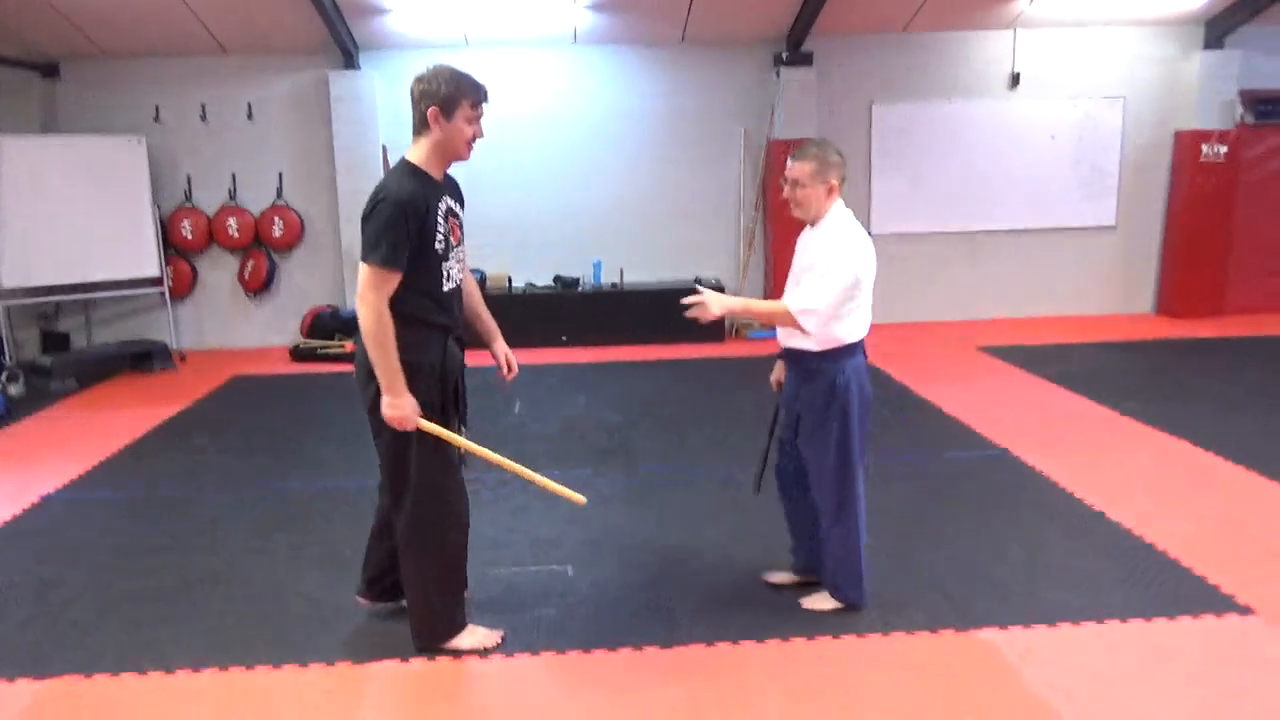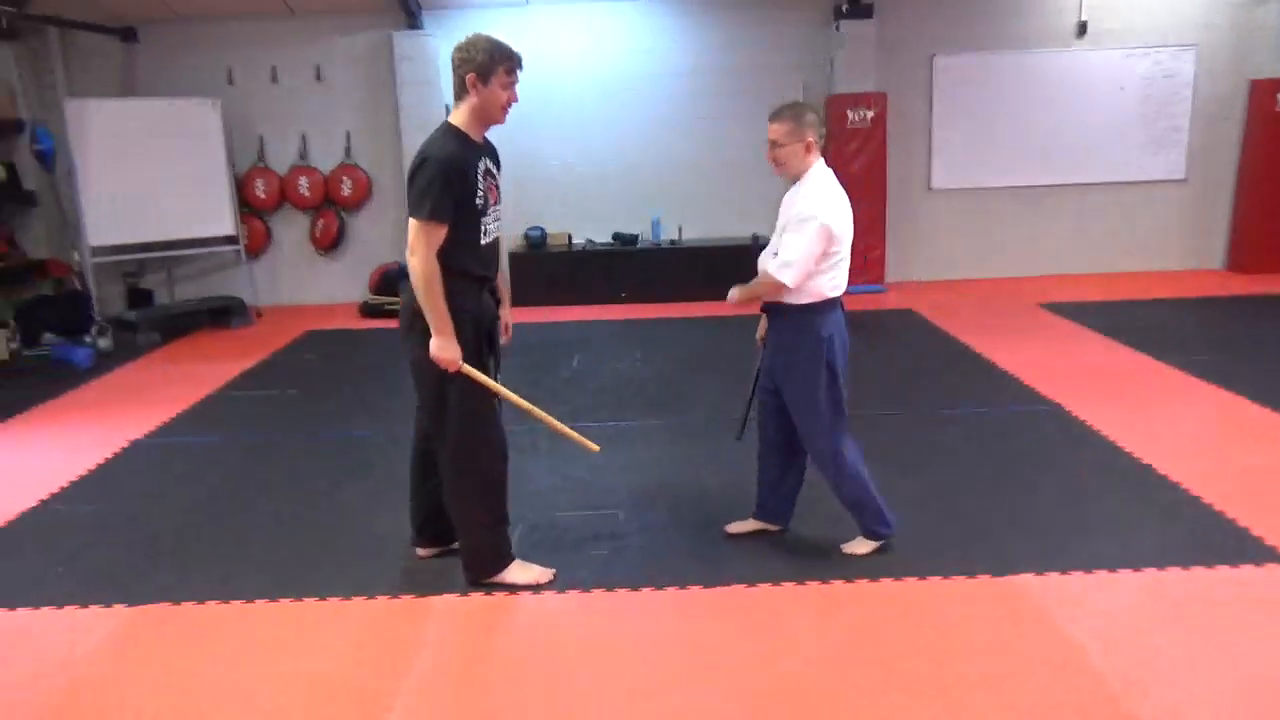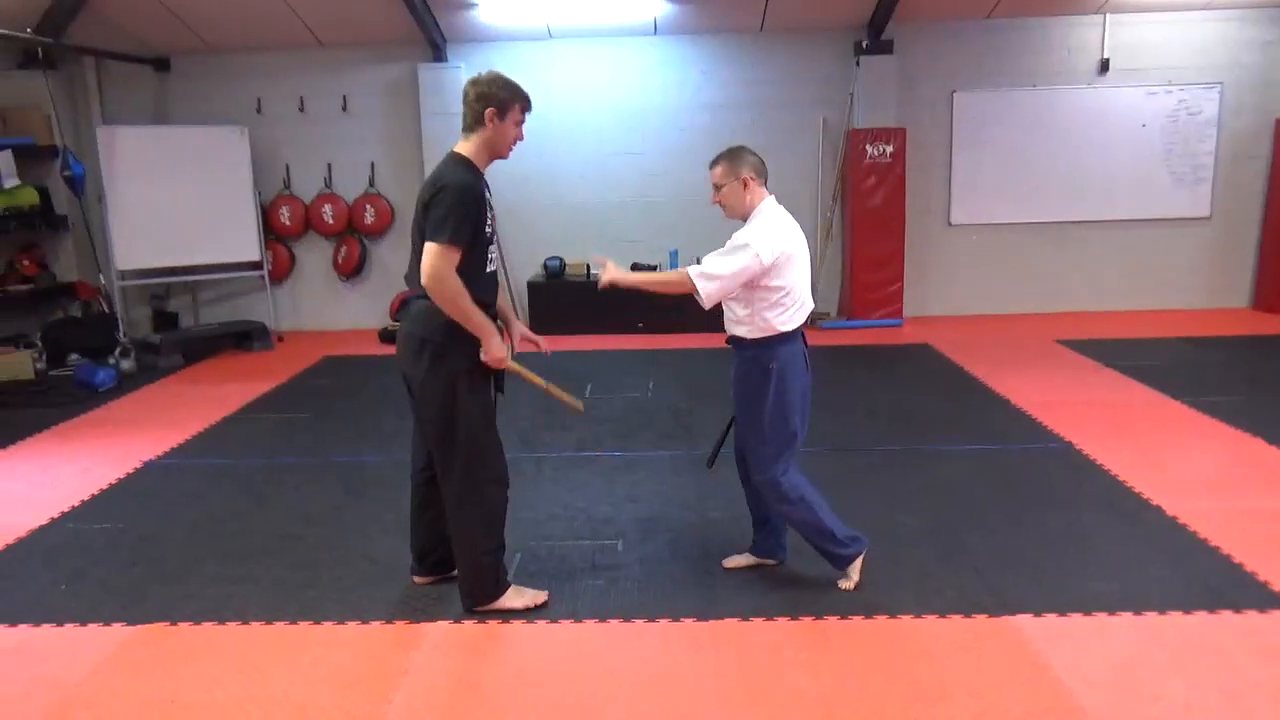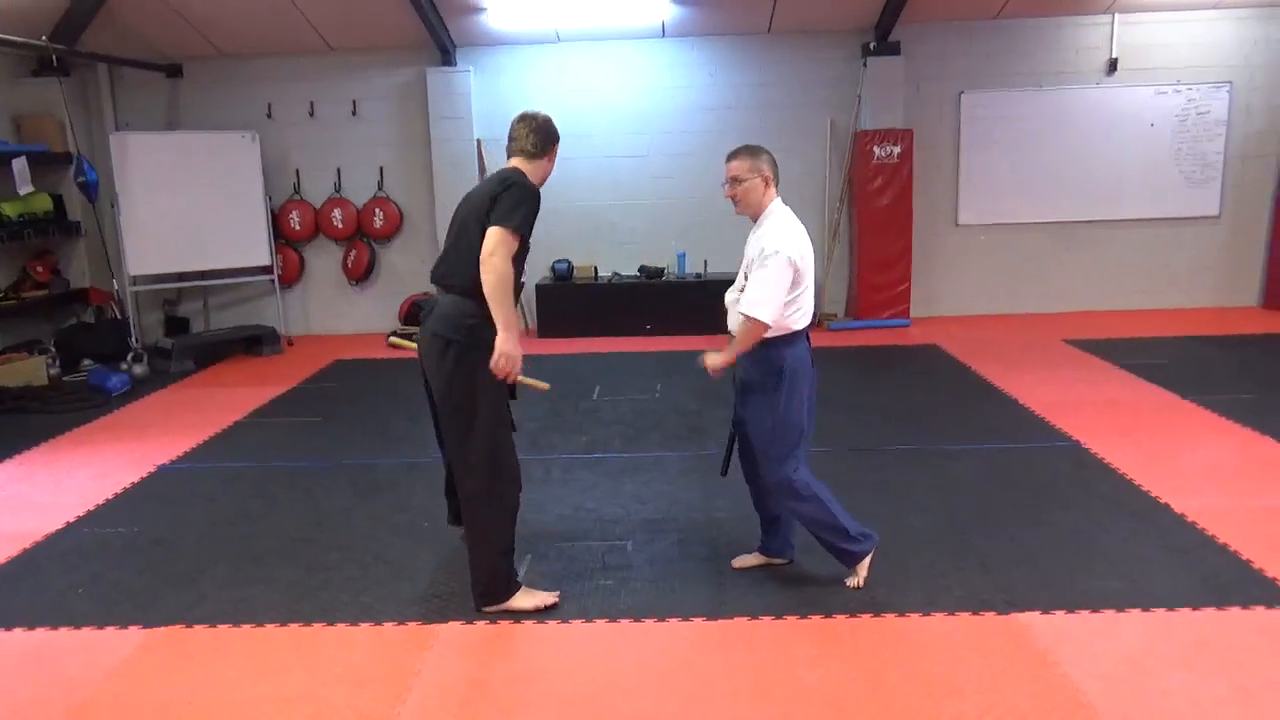
dt=0.5s
person 1, frame 1
left shoulder: (447, 188)
right shoulder: (399, 198)
right elbow: (371, 299)
left wrist: (493, 337)
right wrist: (392, 390)
left hip: (435, 357)
right hip: (406, 364)
left knee: (409, 480)
right knee: (433, 495)
left ankle: (381, 583)
right ankle: (439, 623)
person 1, frame 2
left shoulder: (485, 152)
right shoulder: (442, 158)
right elbow: (421, 252)
left wrist: (501, 303)
right wrist: (441, 333)
left hip: (471, 308)
right hip: (446, 314)
left knee: (442, 427)
right knee: (474, 436)
left ankle: (434, 532)
right ankle: (490, 558)
person 1, frame 3
left shoulder: (466, 178)
right shoulder: (459, 185)
left elbow: (481, 268)
right elbow: (436, 275)
left wrist: (510, 324)
right wrist: (490, 336)
left hip: (440, 339)
right hip: (443, 342)
left knee: (438, 455)
right knee: (476, 465)
left ankle: (433, 560)
right ankle: (486, 587)
person 1, frame 4
left shoulder: (489, 188)
right shoulder: (522, 191)
right elbow: (494, 259)
right wrist: (508, 333)
left hip: (447, 332)
right hip: (466, 338)
left knee: (469, 446)
right knee: (490, 462)
left ankle: (469, 516)
right ankle: (497, 589)
person 2, frame 1
left shoulder: (842, 243)
right shoulder: (814, 232)
left elbow: (801, 311)
left wrist: (728, 306)
right wrist: (786, 359)
left hip: (833, 377)
right hip: (808, 370)
left knee: (834, 484)
right knee: (793, 470)
left ankle: (846, 587)
right ankle: (809, 562)
person 2, frame 2
left shoulder: (820, 202)
right shoulder: (801, 189)
left elbow: (782, 275)
left wrist: (743, 293)
right wrist: (770, 314)
left hip: (812, 330)
right hip: (790, 324)
left knee: (824, 437)
right knee: (775, 427)
left ankle: (876, 526)
right ankle: (771, 513)
person 2, frame 3
left shoulder: (761, 237)
right shoulder: (772, 223)
left elbow: (695, 282)
left wrist: (626, 277)
left hip: (772, 362)
right hip: (764, 356)
left knee: (773, 469)
right knee: (751, 460)
left ankle: (846, 549)
right ankle: (768, 547)
person 2, frame 4
left shoulder: (779, 238)
right shoulder: (767, 229)
left elbow: (760, 316)
left wrist: (725, 357)
right wrist: (736, 359)
left hip: (776, 362)
right hip: (760, 361)
left knee: (783, 469)
right knee: (757, 460)
left ankle: (856, 546)
right ankle: (775, 546)
